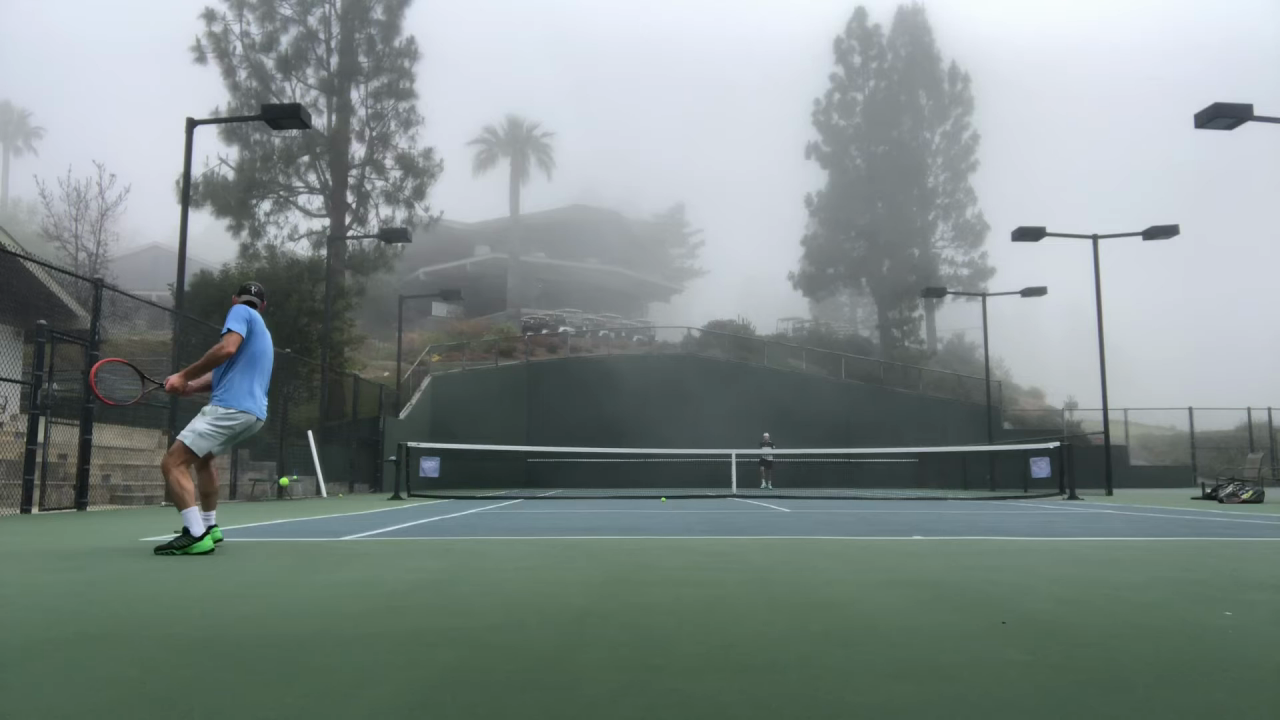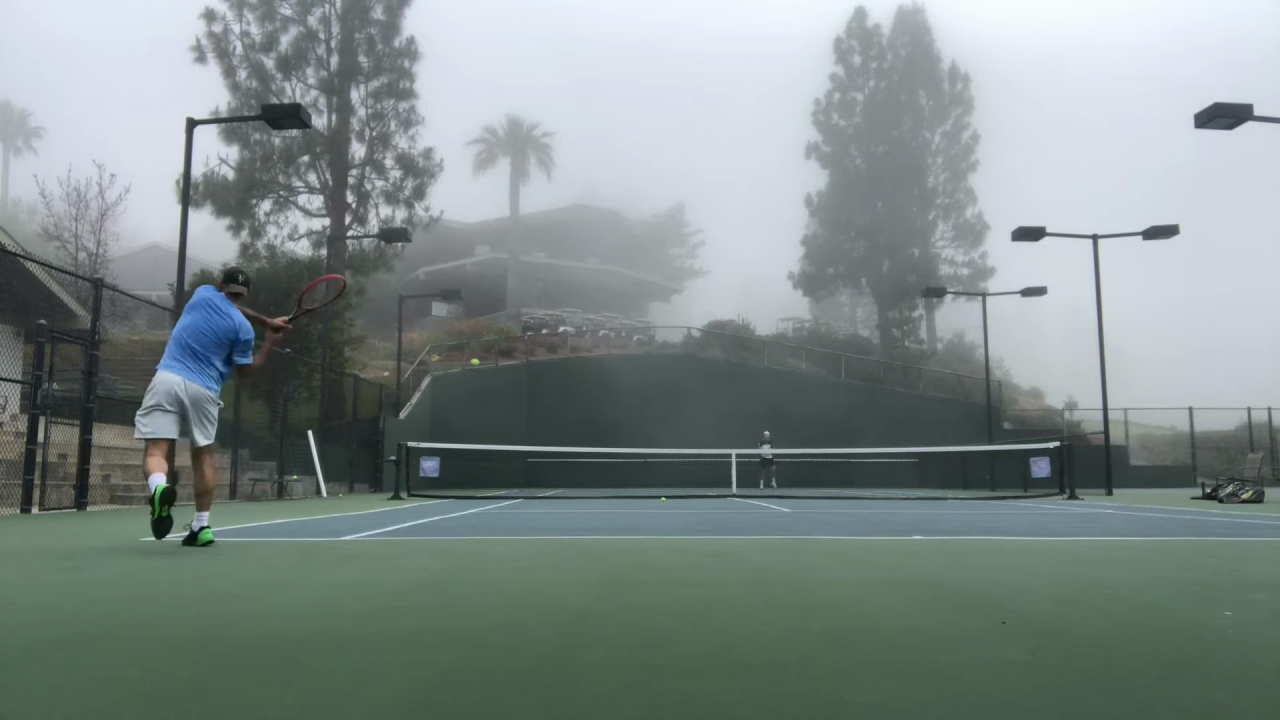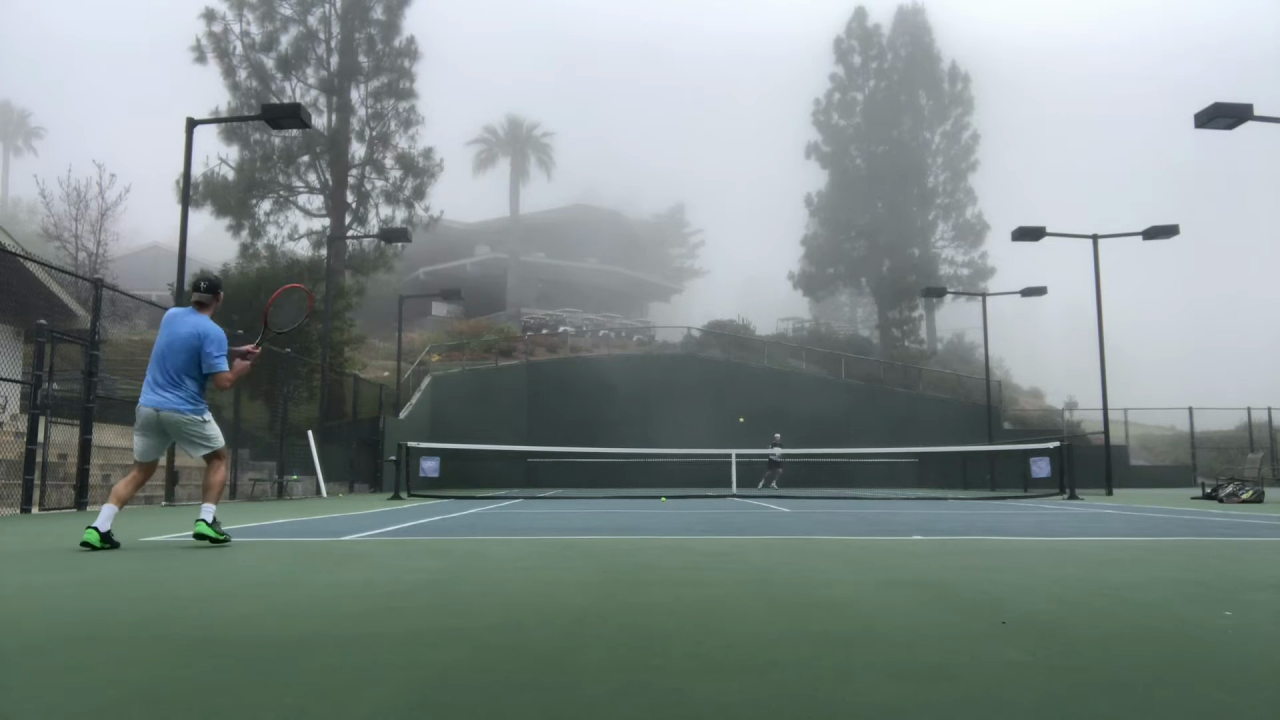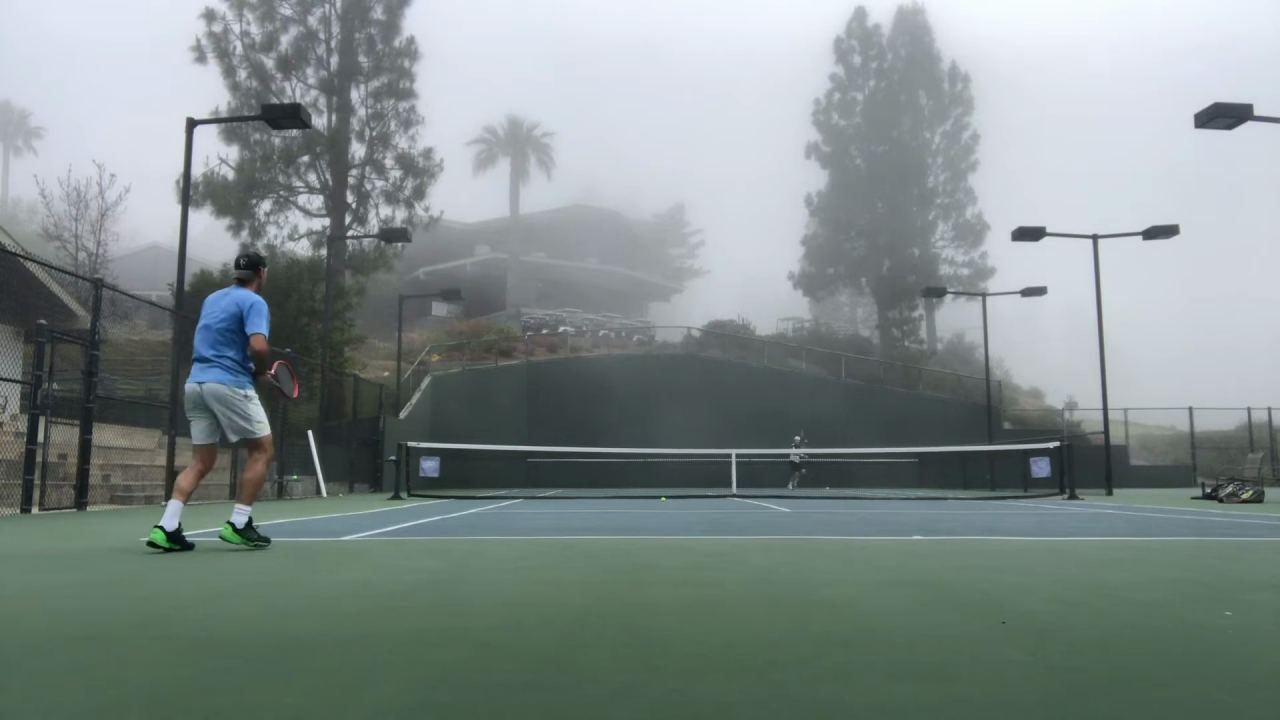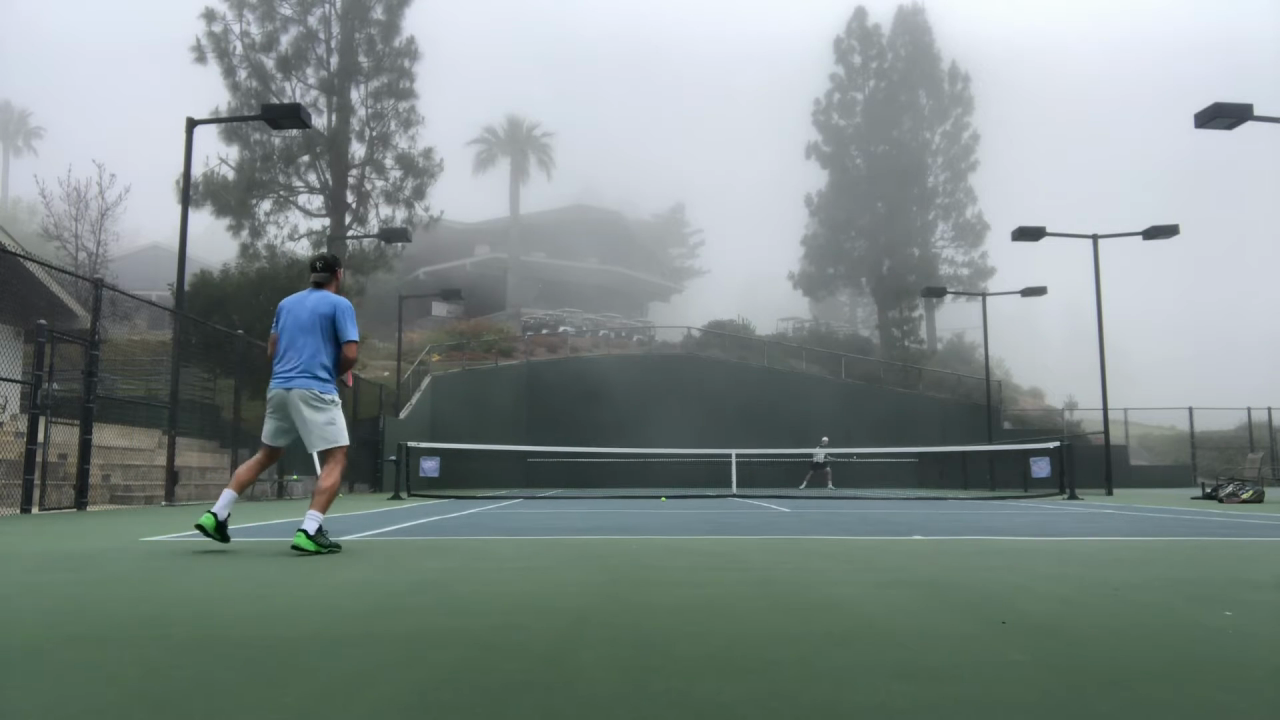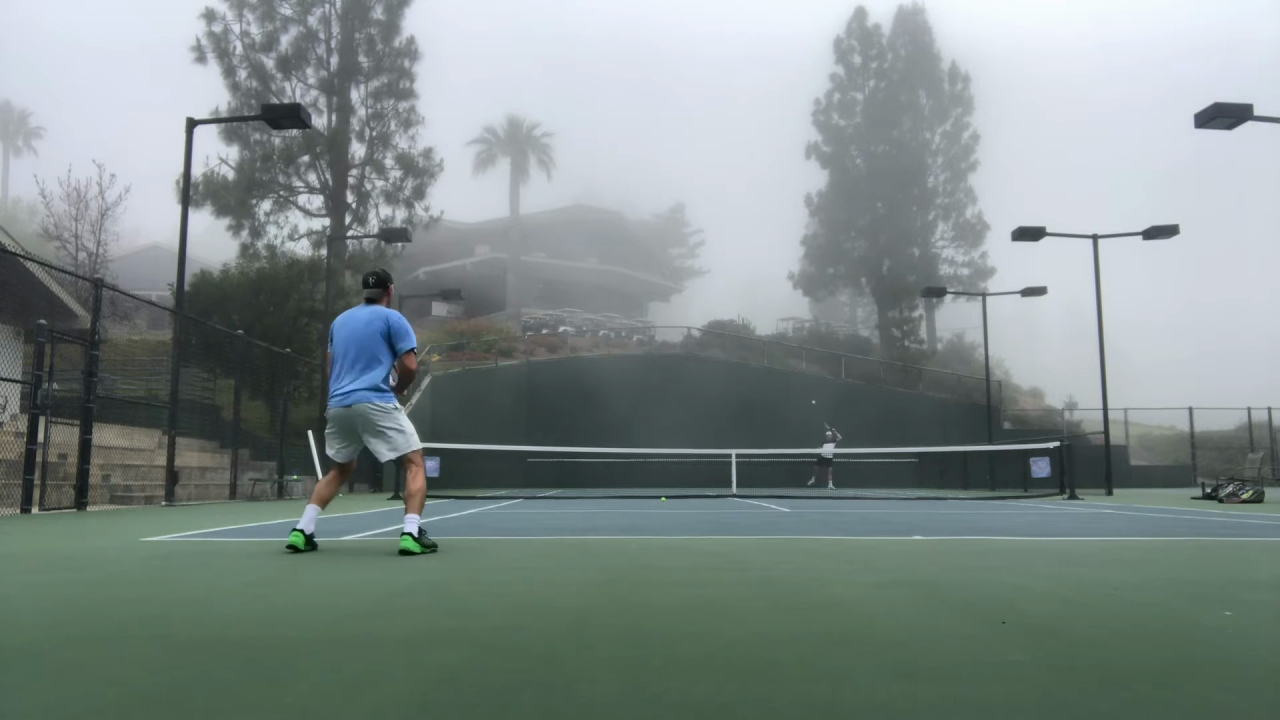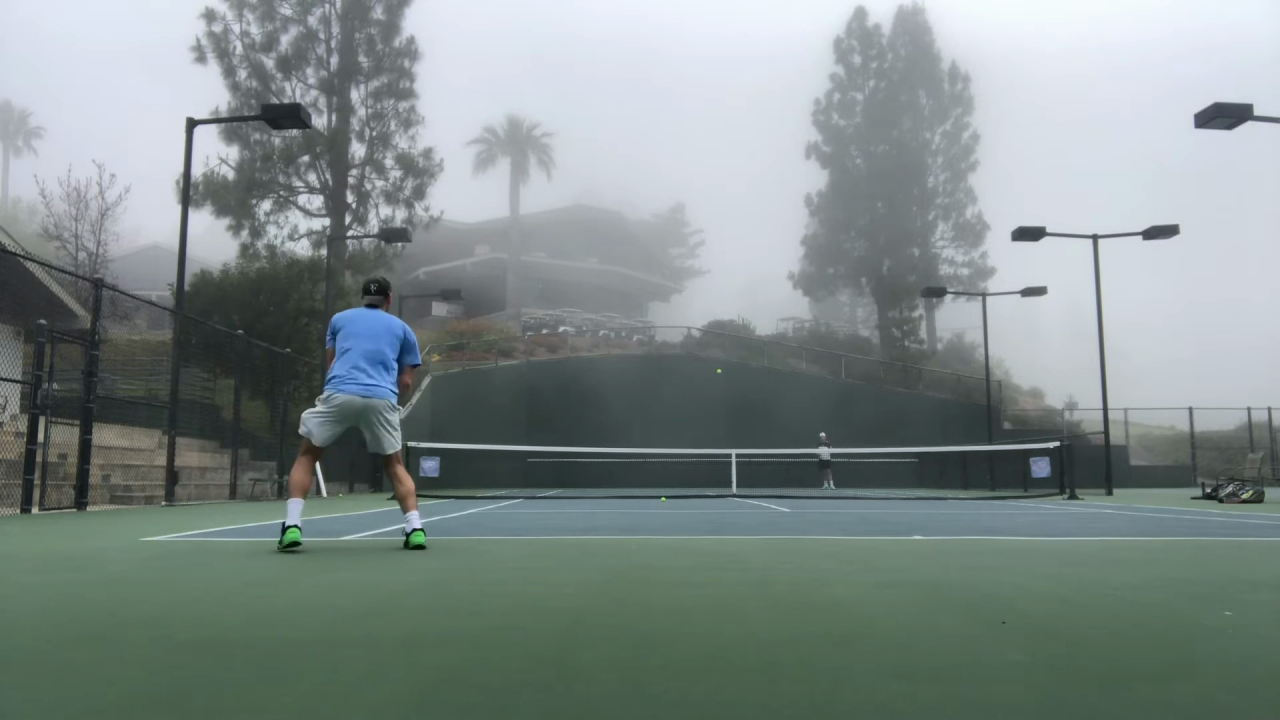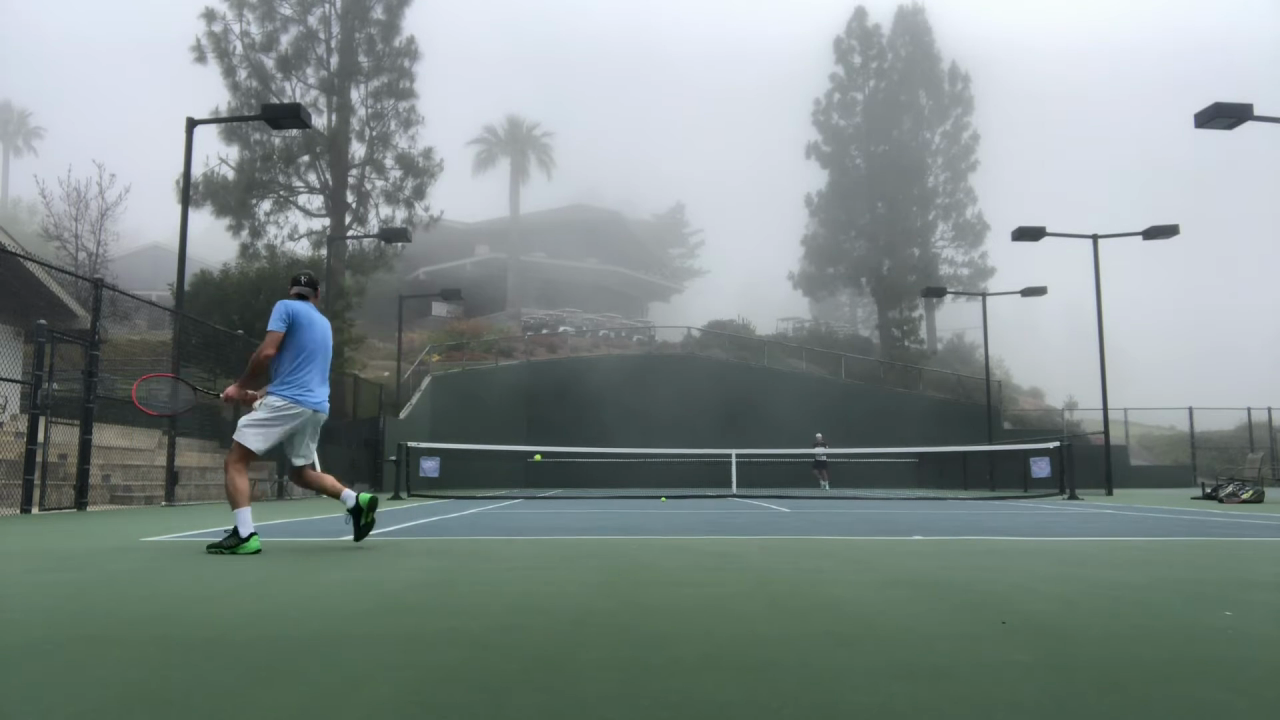
dt=0.4s
person 1, frame 1
left shoulder: (242, 312)
right shoulder: (262, 336)
left elbow: (227, 348)
right elbow: (218, 376)
left wrist: (183, 375)
right wrist: (186, 386)
left hip: (230, 409)
right hip: (253, 415)
left knee: (173, 465)
right knee: (202, 460)
left ankle: (196, 534)
right ankle: (209, 526)
person 1, frame 2
left shoulder: (203, 293)
right shoulder: (243, 328)
right elbow: (244, 374)
left wrist: (266, 322)
right wrist: (271, 341)
left hip: (167, 380)
right hip: (204, 391)
left knee: (157, 452)
right knee: (202, 456)
left ankle: (160, 490)
right ankle: (201, 527)
person 1, frame 3
left shoulder: (171, 315)
right shoulder: (214, 333)
right elbow: (222, 384)
left wrist: (234, 353)
right wrist: (241, 370)
left hip: (149, 406)
right hip: (186, 411)
left knee: (140, 472)
right knee: (218, 459)
left ankle: (98, 529)
right ankle: (207, 522)
person 1, frame 4
left shoulder: (212, 299)
right shoulder: (255, 303)
right elbow: (258, 347)
left wrist: (250, 367)
right wrist: (260, 372)
left hip: (196, 384)
right hip: (228, 385)
left knee: (202, 460)
right knee: (262, 450)
left ankle: (167, 528)
right ankle: (238, 522)
person 1, frame 5
left shoulder: (286, 304)
right shoulder: (339, 305)
left elbow: (273, 350)
right elbow: (349, 355)
right wrist: (336, 373)
left hip: (279, 388)
right hip: (315, 390)
left knee: (266, 456)
right knee: (336, 460)
left ankle: (216, 515)
right ankle: (310, 531)
person 1, frame 6
left shoulder: (339, 321)
right shoulder: (393, 318)
right elbow: (410, 366)
right wrist: (394, 390)
left hip: (338, 406)
right hip: (375, 403)
left knee: (340, 471)
right knee: (415, 465)
left ankle: (304, 529)
right ankle: (412, 533)
person 1, frame 7
left shoulder: (340, 318)
right shoulder: (402, 328)
right elbow: (407, 378)
left hip: (339, 394)
right hip: (382, 398)
left knee: (306, 457)
right knee: (395, 467)
left ankle: (292, 527)
right ankle: (415, 530)
person 1, frame 8
left shoulder: (286, 307)
right shoulder: (323, 323)
left elbow: (267, 352)
left wrist: (241, 386)
right wrist: (262, 394)
left hip: (285, 402)
right hip: (316, 407)
left knee: (235, 463)
right knee: (303, 473)
left ankle: (244, 535)
right ankle: (355, 501)
